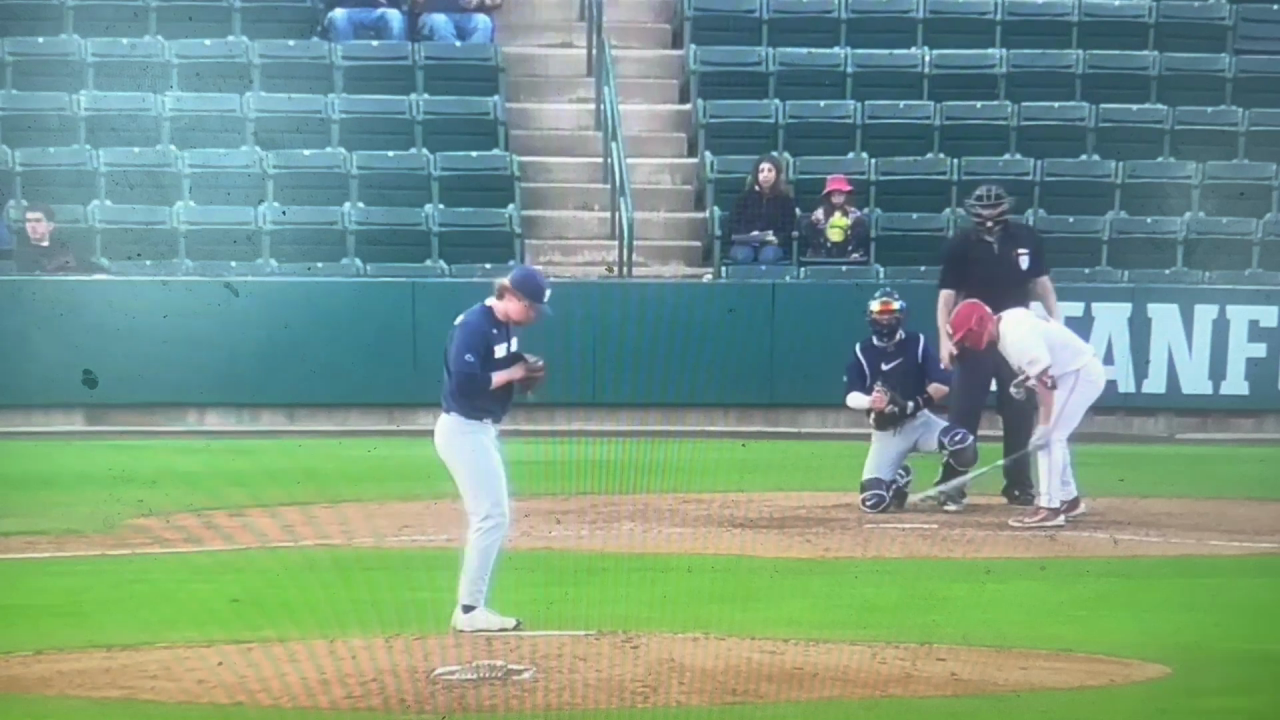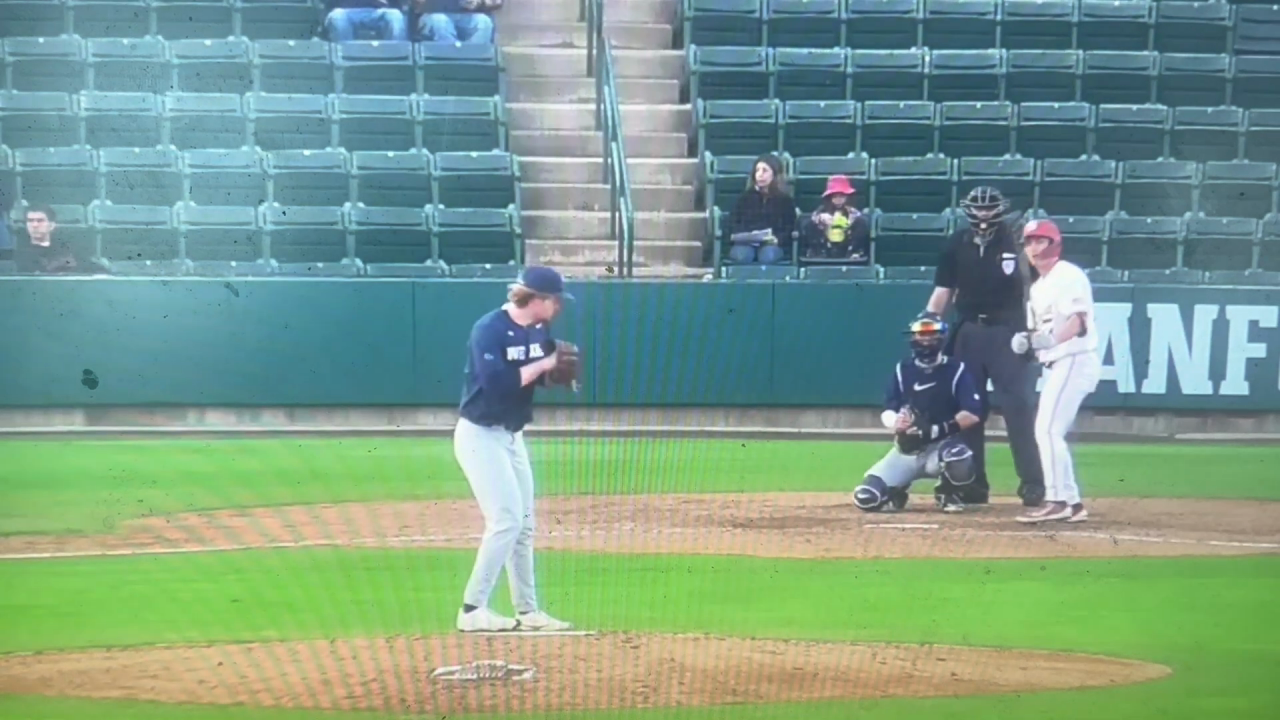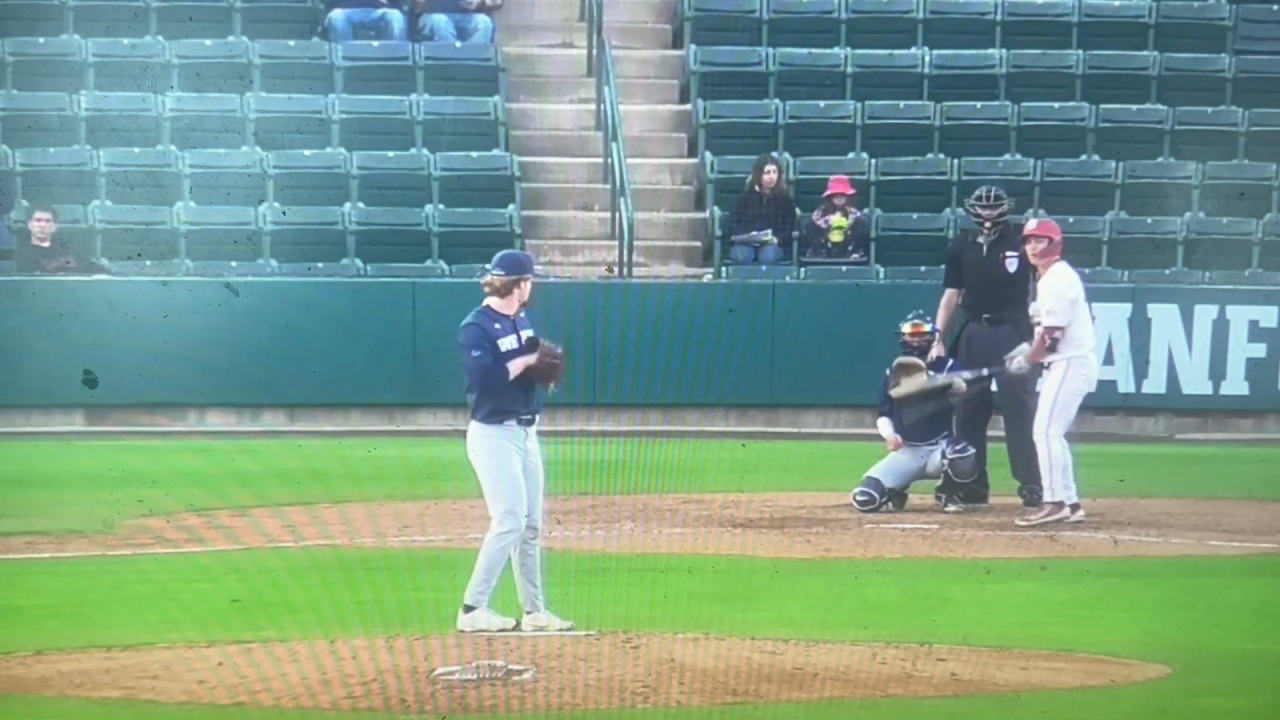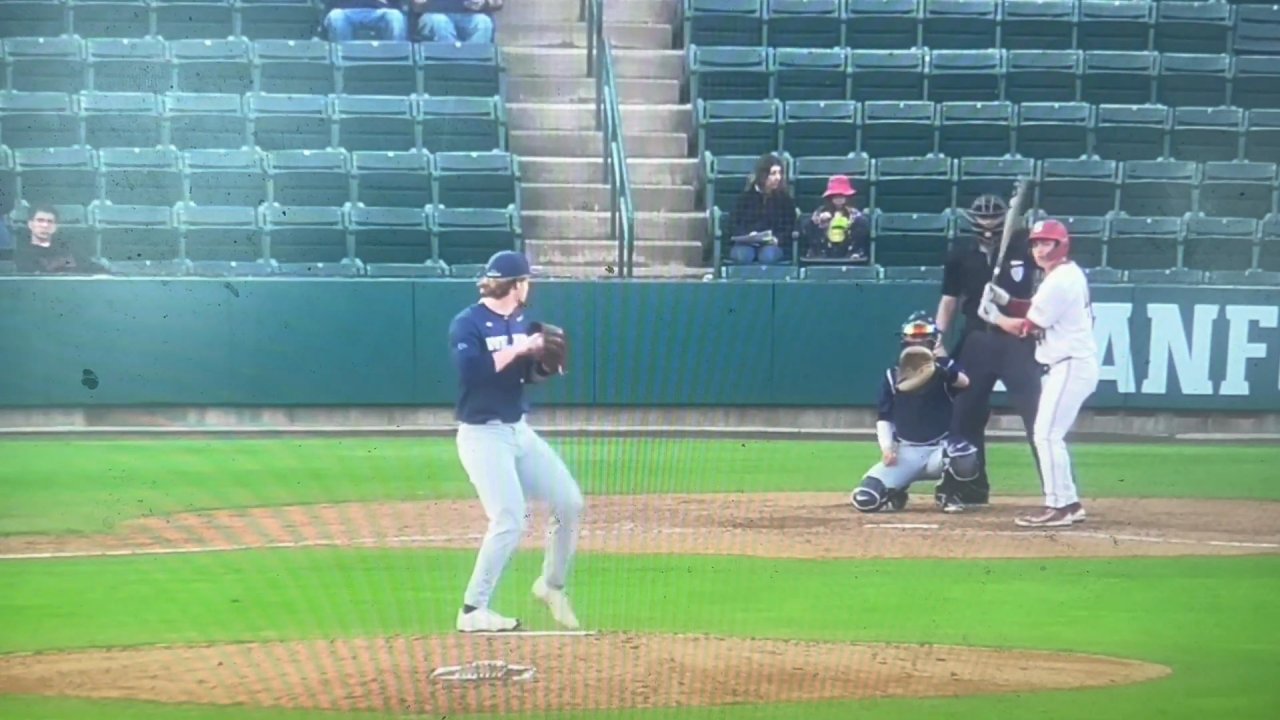
dt=1s
person 1, frame 1
left shoulder: (508, 325)
right shoulder: (473, 326)
right elbow: (465, 386)
left wrist: (524, 372)
right wrist: (511, 373)
left hip: (483, 429)
right hip: (463, 431)
left knee: (489, 517)
right knee: (492, 516)
left ankle: (469, 605)
right ankle: (470, 611)
person 1, frame 2
left shoulder: (539, 330)
right shoulder: (489, 330)
left elbow: (540, 377)
right elbow: (497, 382)
left wrist: (558, 370)
right wrist: (543, 364)
left hip: (512, 436)
right hip: (480, 436)
left knee: (524, 524)
right knee: (506, 521)
left ankle: (528, 610)
right ankle: (473, 610)
person 1, frame 3
left shoulder: (521, 319)
right shoulder: (476, 327)
right elbow: (485, 378)
right wrist: (528, 360)
left hip: (526, 431)
right hip: (493, 434)
left knee: (532, 524)
right knee: (509, 521)
left ankle: (535, 611)
right ankle: (472, 609)
person 1, frame 4
left shoulder: (521, 323)
right shoulder: (467, 323)
left elbow: (531, 376)
right elbow: (473, 372)
left wrist: (545, 360)
right wrist: (519, 347)
left hip: (518, 430)
right hip: (482, 434)
left knee: (569, 502)
right knee: (509, 521)
left ankle: (552, 585)
right ankle: (473, 611)
person 2, frame 1
left shoulder: (1027, 238)
right shoulder: (960, 245)
left elbow: (1041, 283)
right elbow: (947, 296)
left wrist: (1055, 323)
right wrist: (945, 341)
left knee: (1020, 410)
right knee: (963, 409)
left ankle: (1018, 485)
right ankle: (952, 485)
person 2, frame 2
left shoulder: (1018, 241)
right shoulder: (955, 245)
right elbow: (942, 293)
left hip: (1007, 332)
right hip: (968, 332)
left knee: (1018, 406)
left ankle: (1033, 483)
right ankle: (972, 485)
person 2, frame 3
left shoulder: (1022, 241)
right shoulder: (961, 246)
right elbow: (952, 293)
right wrist: (938, 337)
left hip: (1013, 332)
right hip: (973, 331)
left knee: (1019, 408)
right knee: (970, 409)
left ankle: (1032, 484)
right ankle: (971, 485)
person 2, frame 4
left shoulder: (1024, 245)
right shoulder: (962, 253)
right elbow: (950, 299)
right wrist: (939, 340)
left hip: (1018, 341)
right hip: (978, 338)
left knee: (1037, 413)
right knee: (966, 414)
right ankle: (969, 487)
person 3, frame 1
left shoulder: (1016, 334)
right shoulder: (1009, 319)
left elbow: (1045, 381)
left wrist: (1044, 426)
right wrist: (1026, 378)
left hip: (1082, 373)
right hip: (1079, 370)
left knee: (1049, 436)
right knee: (1052, 436)
left ankle: (1049, 508)
right ankle: (1069, 500)
person 3, frame 2
left shoulder: (1069, 276)
right shoulder: (1037, 286)
left elbow: (1080, 321)
left wrist: (1054, 339)
right wrist: (1026, 339)
left hip: (1075, 362)
right hip: (1058, 365)
left knee: (1047, 430)
right knee: (1053, 433)
left ankle: (1057, 502)
right ankle: (1072, 503)
person 3, frame 3
left shoulder: (1057, 280)
right shoulder: (1053, 277)
left elbow: (1051, 336)
left wrist: (1026, 360)
right wrist: (1028, 349)
left hip: (1072, 364)
right hip: (1068, 364)
left knee: (1046, 431)
right knee: (1053, 433)
left ankle: (1055, 502)
right ankle: (1069, 503)
person 3, frame 4
left shoulder: (1058, 282)
right shoulder: (1068, 273)
left elbow: (1027, 328)
right elbow: (1039, 310)
left wrist: (994, 316)
right wrist: (1005, 301)
left hip: (1072, 367)
right hip: (1070, 366)
left knee: (1047, 435)
right knee: (1050, 435)
left ankle: (1058, 508)
right ankle: (1069, 503)
person 4, frame 1
left shoulder: (917, 343)
right shoulder: (862, 351)
left elbow: (942, 385)
right elbow: (851, 397)
left wrist: (911, 406)
right wrist: (870, 402)
left hip: (919, 420)
right hip: (886, 430)
left knee: (963, 444)
right knee: (873, 501)
right ankle: (897, 481)
person 4, frame 2
left shoulder: (956, 370)
right shoulder: (902, 370)
left elbow: (972, 414)
right elbow: (887, 412)
left wrist: (935, 431)
right wrist: (896, 422)
left hip: (939, 447)
right hip: (906, 450)
left knee: (961, 462)
right knee: (866, 498)
left ankle: (948, 495)
right ankle: (897, 490)
person 4, frame 3
left shoulder: (945, 366)
right shoulder: (893, 373)
left elbow: (961, 387)
right elbow: (884, 415)
right wrist: (889, 434)
left hip: (938, 448)
right hip: (905, 452)
left knee: (964, 462)
right knee: (865, 500)
right ankle: (896, 492)
person 4, frame 4
left shoulder: (945, 367)
right shoulder: (893, 375)
left elbow: (964, 382)
right elbow: (884, 418)
left wrist: (942, 373)
right wrist: (886, 447)
left hip: (939, 449)
right hip: (905, 452)
left knee: (966, 460)
right knee: (865, 500)
right ankle: (896, 493)
